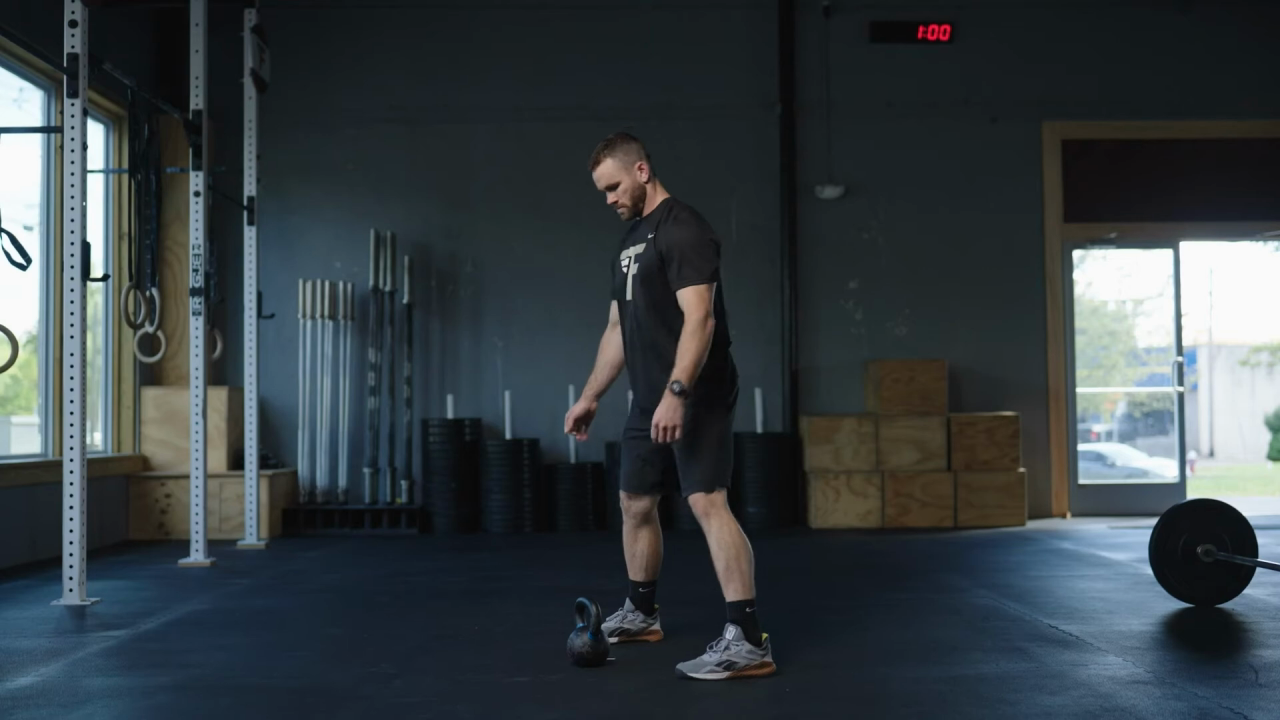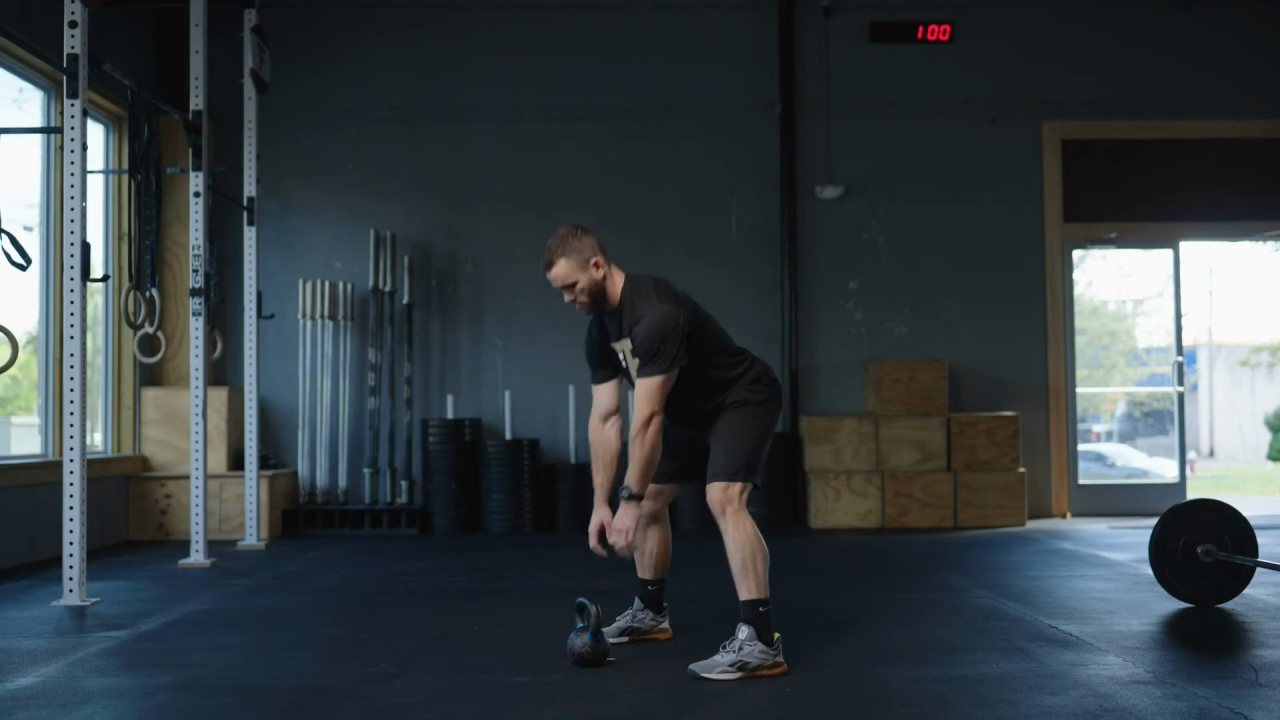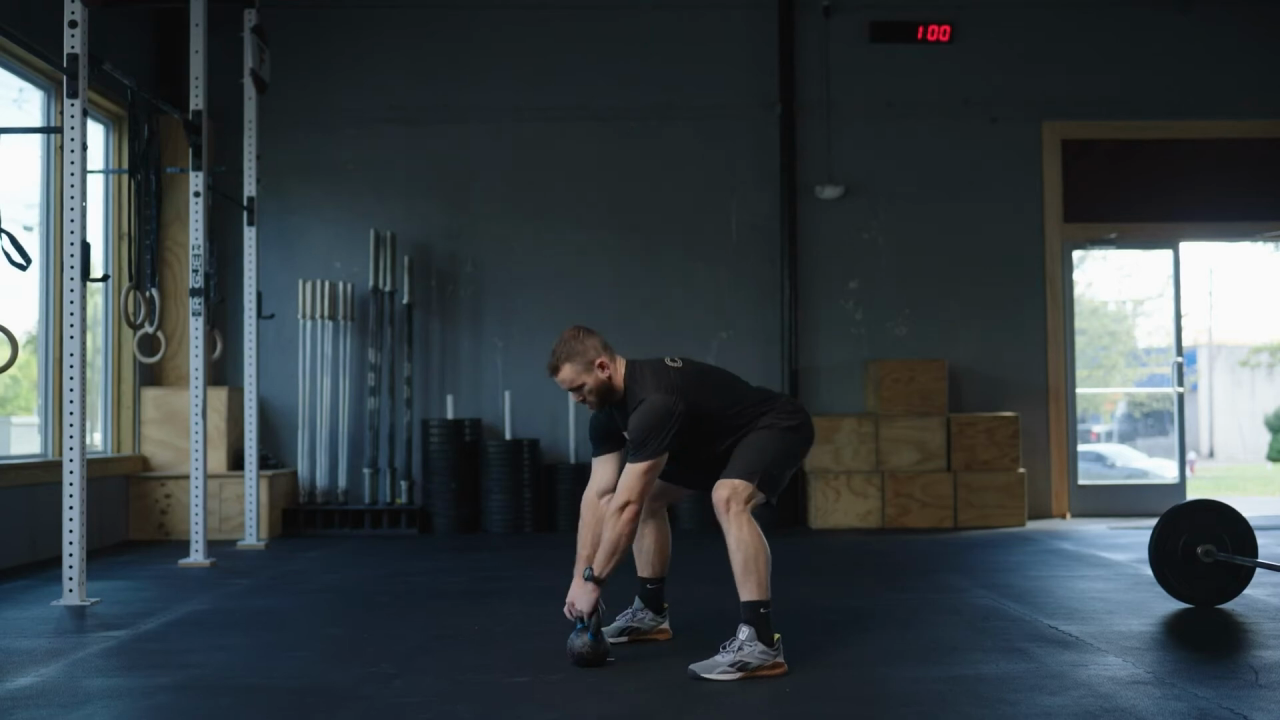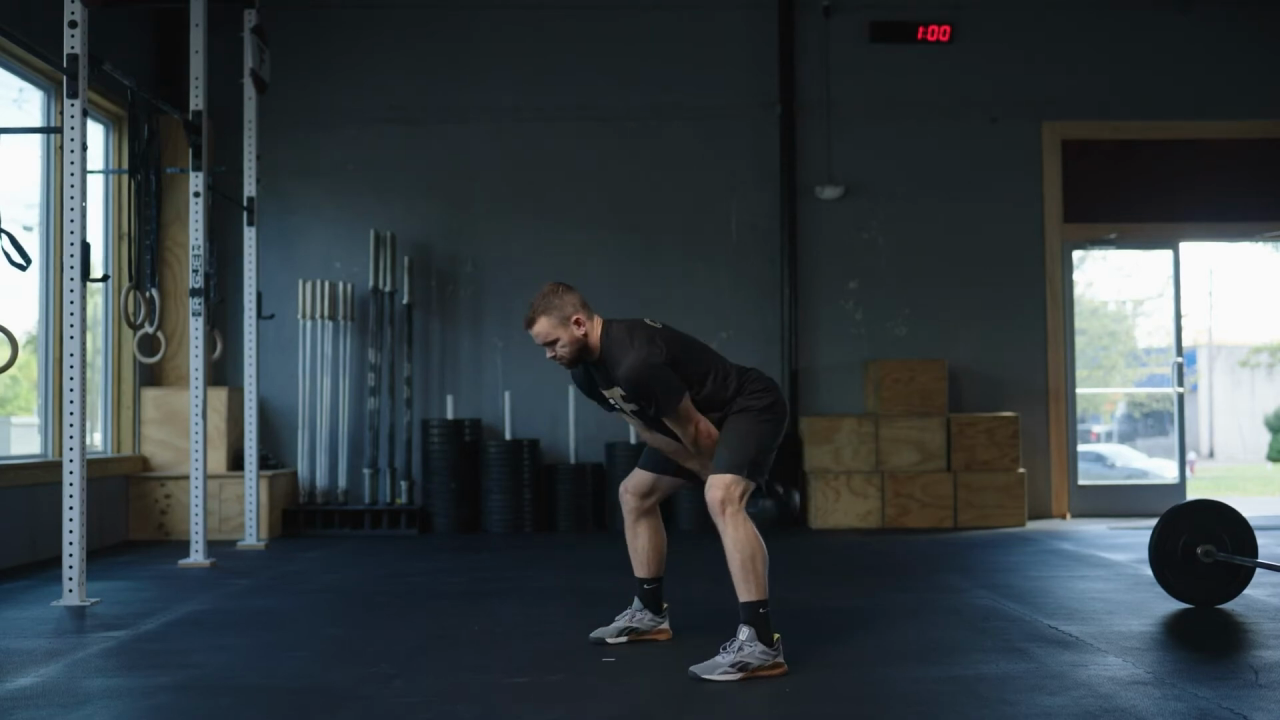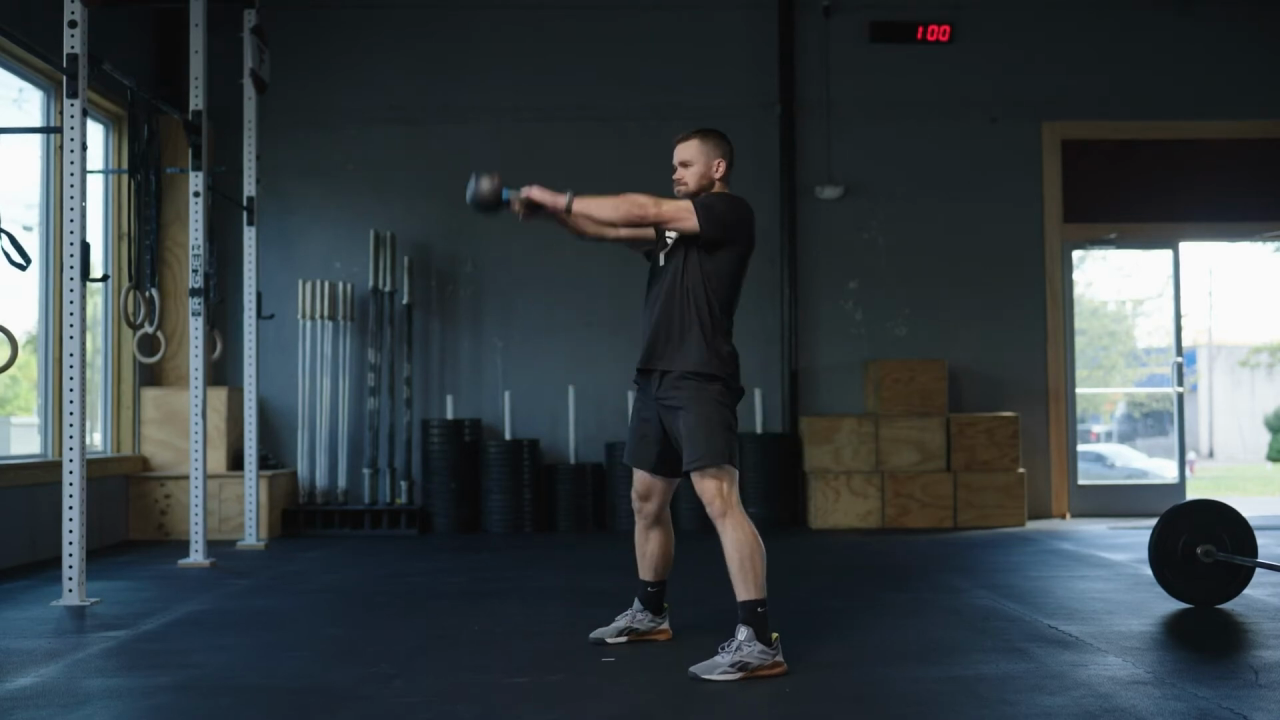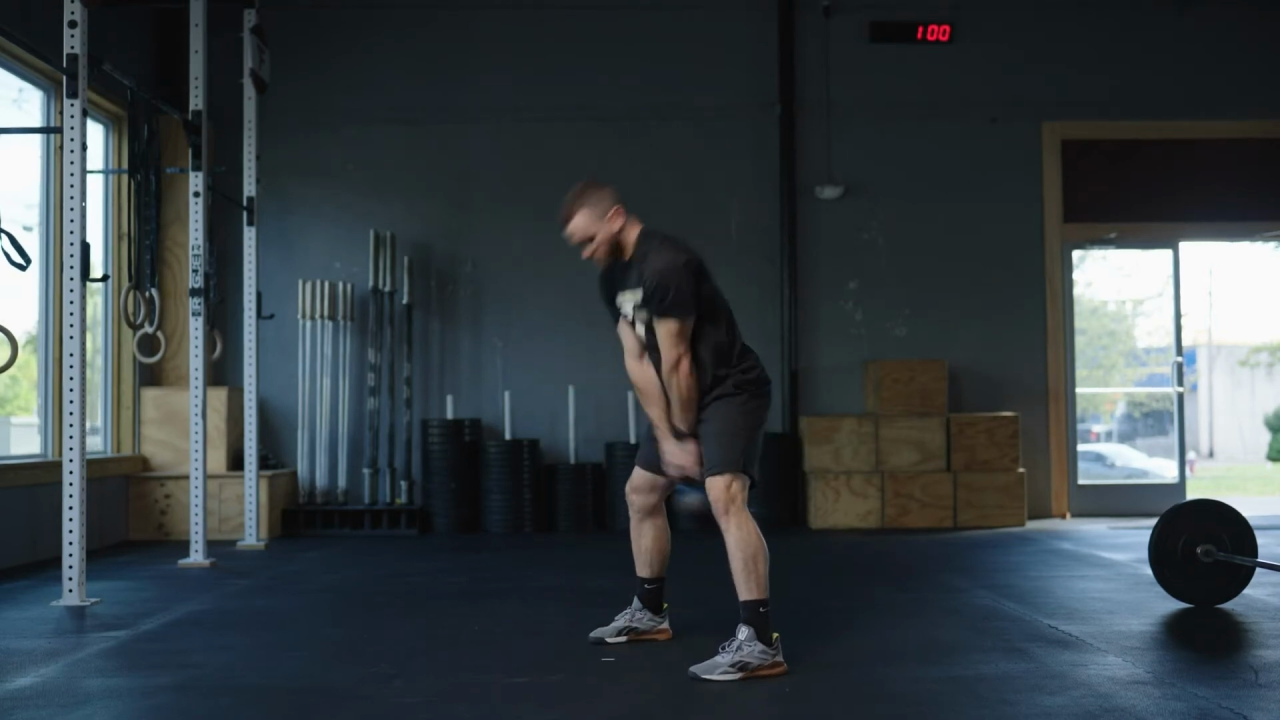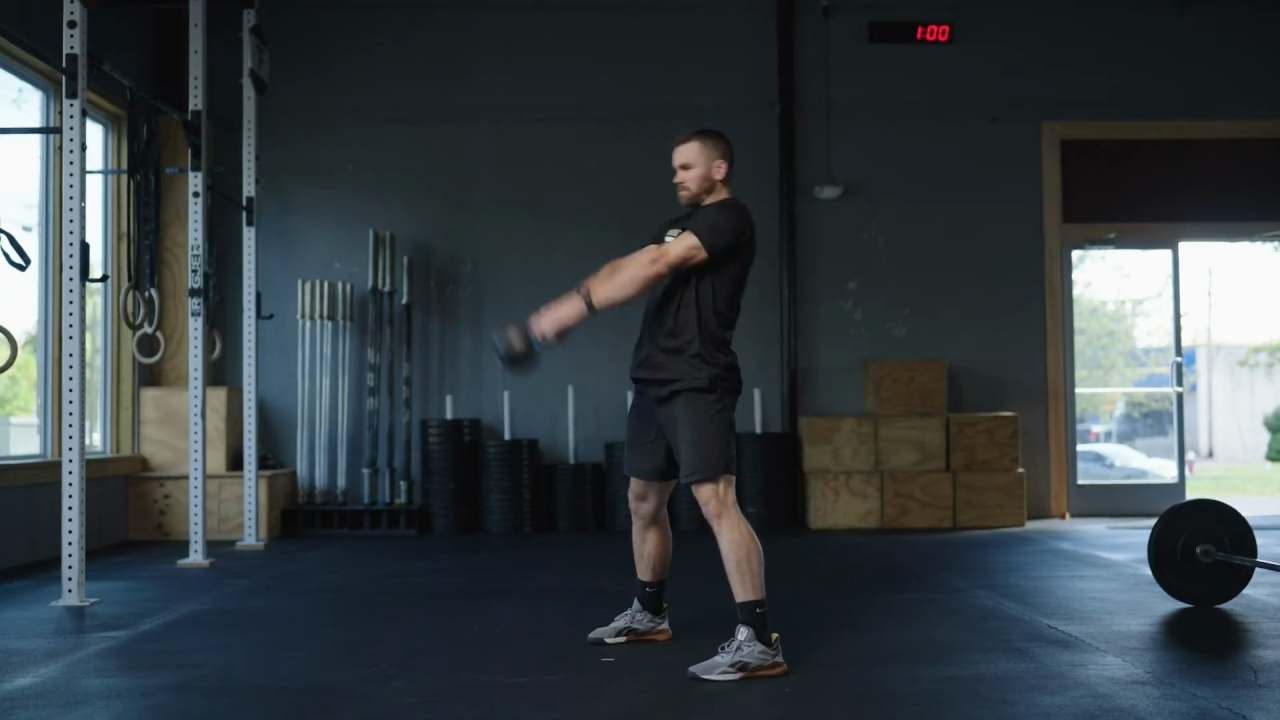
dt=0.7s
person 1, frame 1
left shoulder: (683, 229)
right shoulder: (630, 242)
left elbow: (700, 319)
right elbow: (617, 330)
left wrist: (676, 392)
right wrist: (589, 395)
left hip: (691, 399)
right hip: (648, 400)
left knee: (706, 503)
right knee: (635, 505)
left ankle: (747, 639)
right ankle: (641, 612)
person 1, frame 2
left shoulder: (655, 313)
right shoulder: (600, 330)
left elbow: (646, 418)
right elbow: (604, 419)
left wrist: (628, 501)
right wrist: (600, 504)
left hip: (744, 399)
right hip: (691, 411)
left knee: (723, 498)
right knee: (648, 499)
left ankle: (761, 641)
right ankle: (650, 611)
person 1, frame 3
left shoulder: (655, 401)
right shoulder: (607, 411)
left elbow: (626, 505)
right elbow: (599, 494)
left wrist: (593, 580)
right wrist: (579, 576)
left hip: (778, 425)
left knee: (727, 498)
right knee: (648, 496)
left ankle: (760, 643)
right ankle: (651, 611)
person 1, frame 4
left shoulder: (637, 361)
right shoulder: (585, 371)
left elbow: (695, 430)
right elbow: (651, 430)
left wrist: (723, 482)
right wrist: (713, 477)
left hip: (750, 406)
left knee: (720, 502)
right knee: (634, 494)
left ankle: (760, 644)
right ankle: (649, 613)
person 1, frame 5
left shoulder: (730, 213)
right shoulder: (672, 223)
left elbow: (646, 209)
right elbow: (614, 227)
left wrist: (561, 200)
right wrist: (554, 207)
left hip: (700, 381)
right hip: (655, 380)
left knee: (719, 500)
right knee: (647, 502)
left ankle: (759, 640)
right ankle: (650, 613)
person 1, frame 6
left shoulder: (665, 264)
right shoulder: (613, 277)
left elbow: (676, 362)
right elbow: (637, 362)
left wrist: (685, 435)
right wrist: (666, 435)
left hip: (730, 391)
right hip: (686, 403)
left knee: (723, 497)
right knee: (641, 494)
left ankle: (760, 642)
right ankle: (649, 612)
person 1, frame 7
left shoulder: (730, 219)
right shoulder: (683, 224)
left elbow: (656, 266)
right elbow: (627, 267)
left wrist: (578, 304)
right wrist: (570, 303)
left hip: (698, 385)
right hip: (653, 384)
left knee: (714, 500)
right knee: (643, 501)
left ankle: (758, 641)
right ankle: (649, 612)
